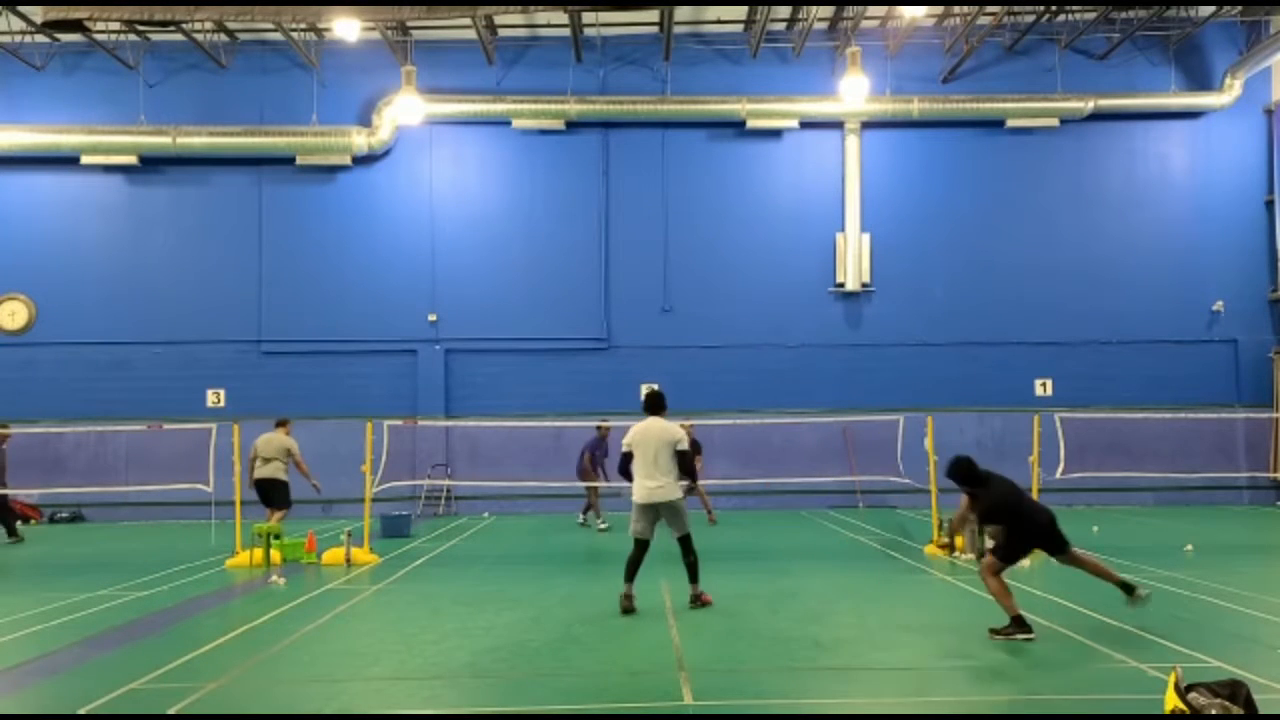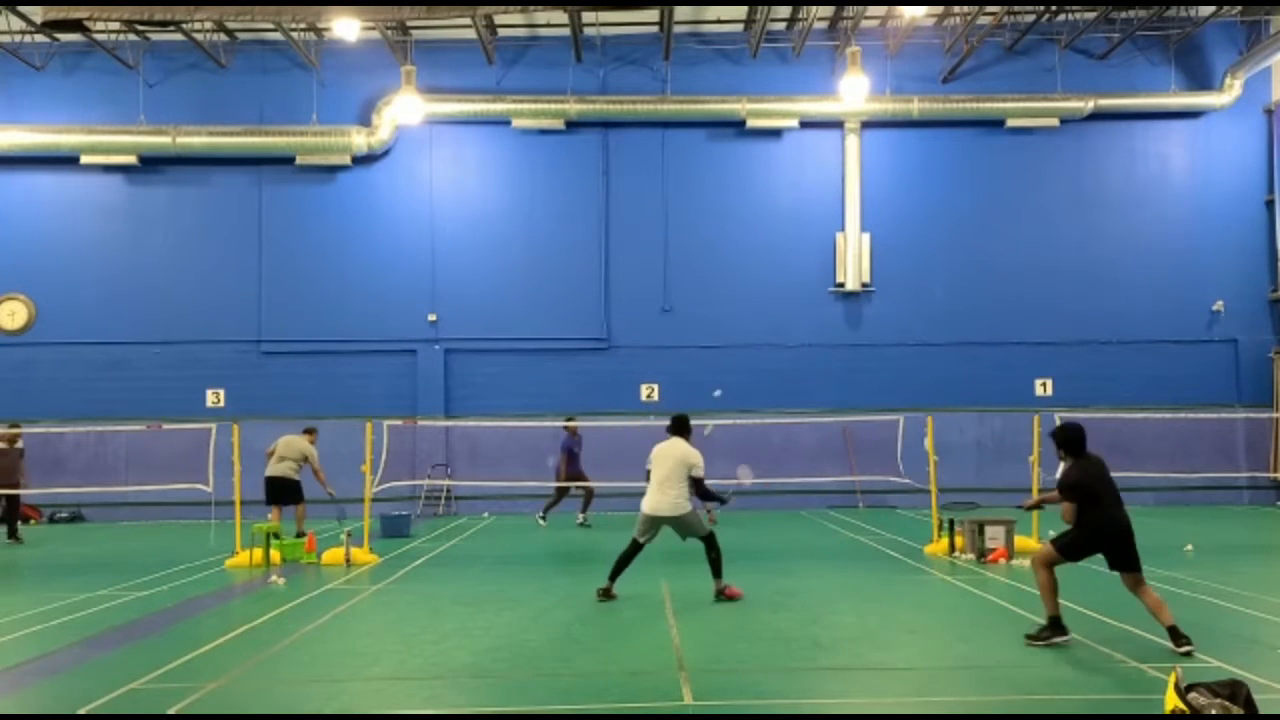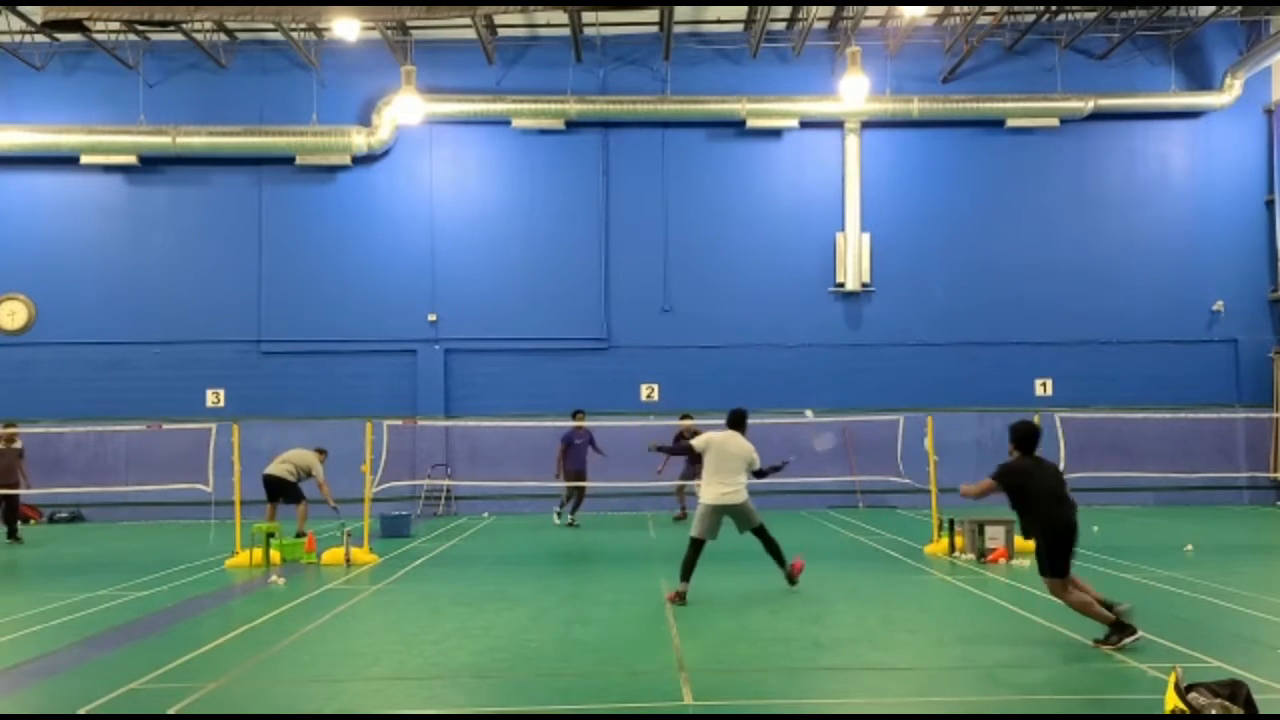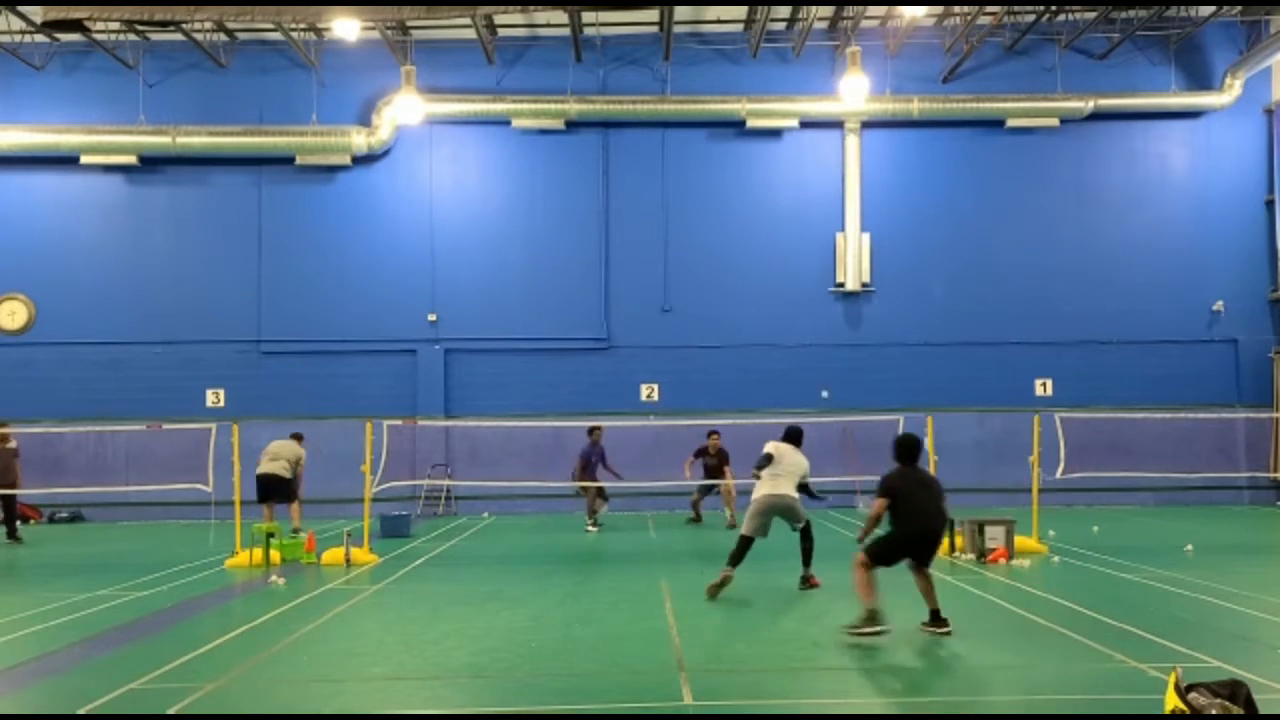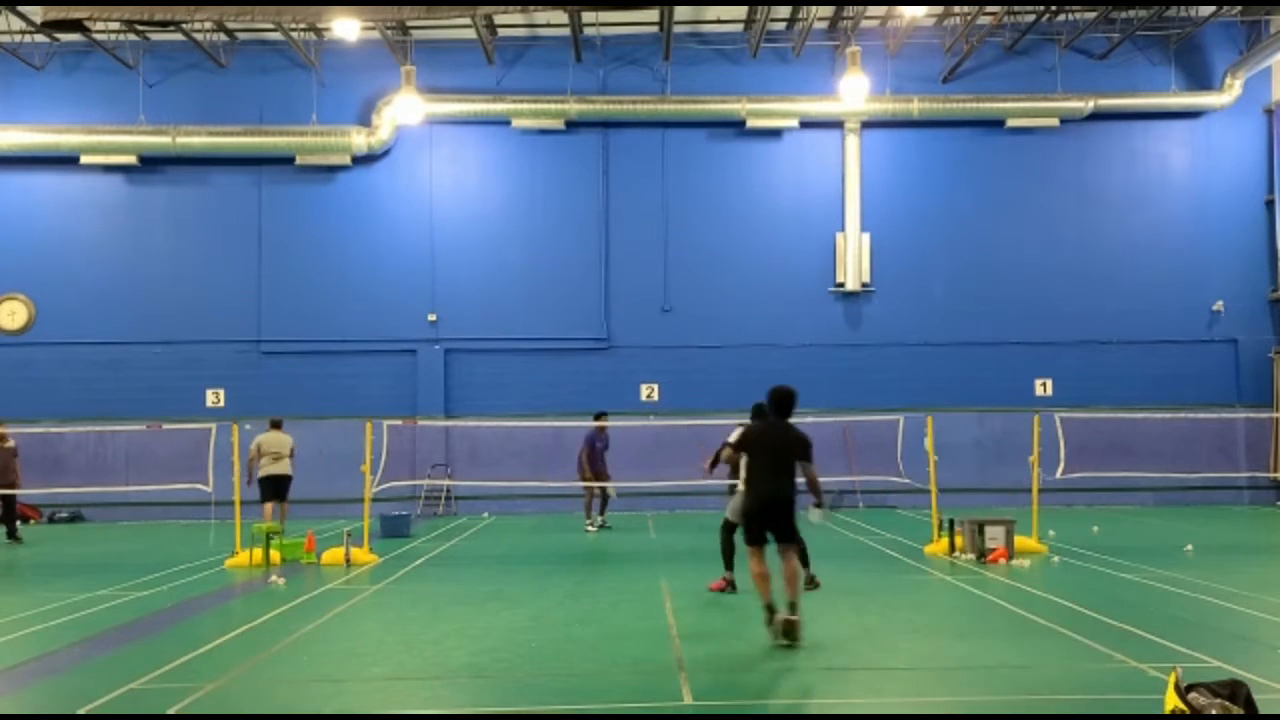
dt=0.4s
person 1, frame 1
left shoulder: (986, 505)
right shoulder: (984, 476)
left elbow: (1000, 538)
right elbow: (964, 511)
left hip: (1024, 532)
right hip: (1044, 519)
left knee: (989, 570)
right knee: (1071, 557)
left ankle: (1019, 624)
right ankle: (1127, 588)
person 1, frame 2
left shoulder: (1070, 476)
right shoulder: (1096, 461)
left elbow: (1070, 518)
right wrist: (1042, 498)
left hip: (1090, 531)
right hip: (1120, 528)
left knee: (1040, 561)
right knee: (1139, 586)
left ankle: (1055, 626)
right ankle: (1177, 636)
person 1, frame 3
left shoulder: (1010, 469)
right shoulder: (1049, 467)
left elbow: (977, 491)
right elbow: (1070, 502)
left wrist: (965, 490)
left hip: (1050, 533)
right hip: (1064, 526)
left knee: (1058, 588)
right knee: (1060, 577)
left ankle: (1121, 628)
right ankle: (1111, 607)
person 1, frame 4
left shoulder: (891, 479)
right shoulder: (931, 480)
left elbow: (877, 512)
right elbow: (943, 515)
left wrist: (864, 533)
left hip: (906, 534)
right hip: (931, 535)
left knee: (861, 564)
right knee: (918, 569)
left ankle: (872, 617)
right ankle: (937, 619)
person 1, frame 5
left shoulder: (752, 431)
right shoulder: (800, 438)
left elbow: (727, 457)
right elbow: (810, 476)
right wrist: (818, 497)
left hip: (755, 500)
right hip: (784, 502)
left knee: (756, 557)
right knee: (789, 555)
left ankle: (772, 612)
right ankle: (793, 611)
person 2, frame 1
left shoulder: (633, 432)
right shoulder: (676, 431)
left elbow: (622, 469)
right elbow: (687, 466)
right wrist: (693, 482)
left hip: (642, 496)
right hip: (670, 495)
left knee: (639, 548)
right knee: (686, 543)
left ankle: (627, 592)
right ankle: (696, 594)
person 2, frame 2
left shoulder: (657, 449)
right shoulder: (693, 455)
right elbow: (700, 490)
right wrist: (721, 499)
left hip: (651, 508)
right hip: (678, 509)
left knee: (633, 548)
right knee: (710, 540)
left ankle: (608, 587)
right ankle: (720, 588)
person 2, frame 3
left shoulder: (711, 437)
right shoulder: (749, 448)
left elbow: (682, 450)
right elbow: (759, 474)
left wrist: (661, 448)
right wrist: (776, 468)
left hip: (710, 501)
right hip: (738, 500)
left knee: (695, 547)
right knee: (762, 534)
left ankle: (682, 591)
right ankle: (788, 572)
person 2, frame 4
left shoulder: (774, 446)
right shoulder: (804, 462)
left elbow: (767, 459)
right elbow: (804, 488)
left wrist: (757, 469)
right wrist: (814, 495)
left hip: (763, 498)
right hip: (788, 499)
left knee: (744, 542)
right knee: (806, 530)
left ankle: (727, 574)
right ankle: (807, 577)
person 2, frame 5
left shoulder: (742, 432)
left elbow: (724, 450)
left wrist: (711, 466)
left knee: (726, 530)
left ankle: (728, 579)
right ankle: (809, 576)
